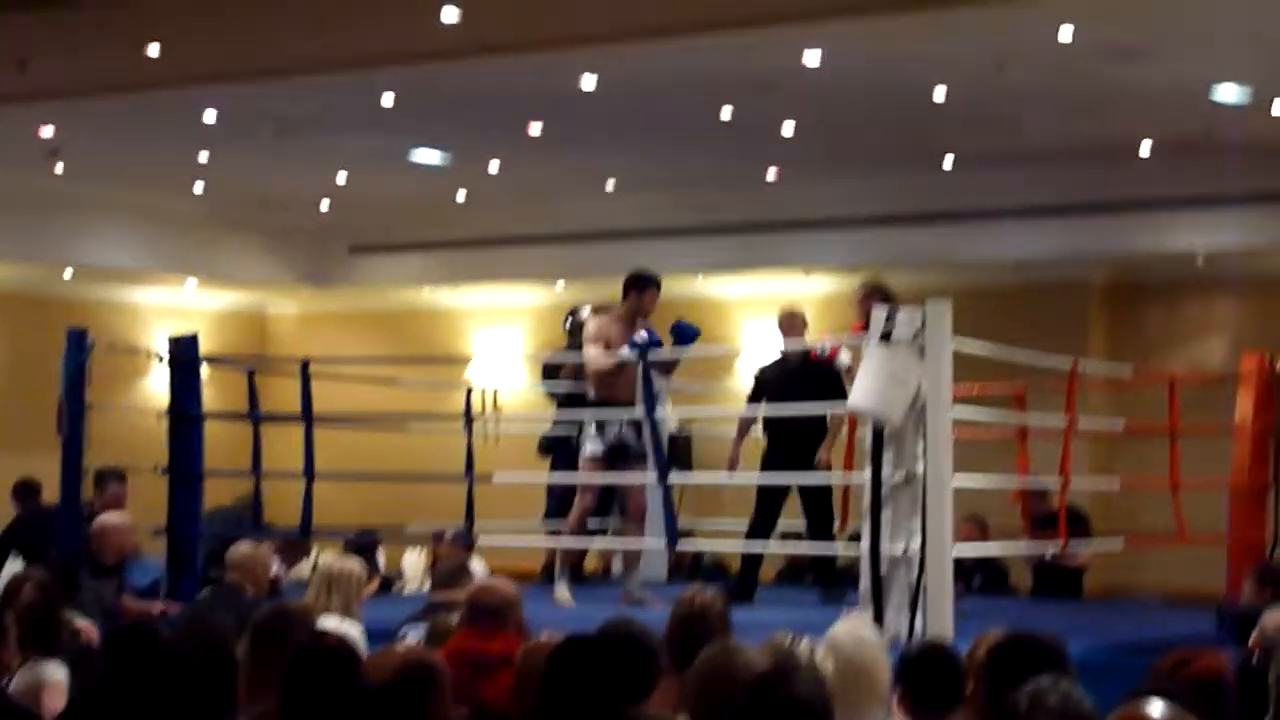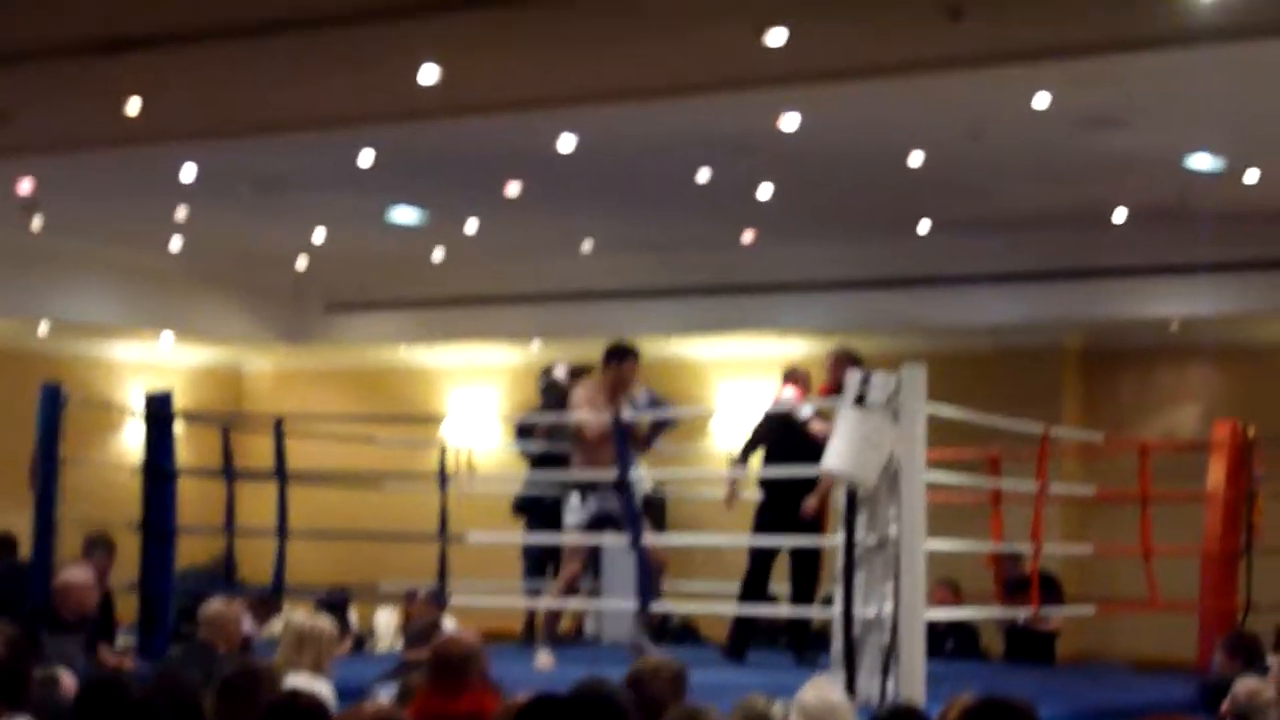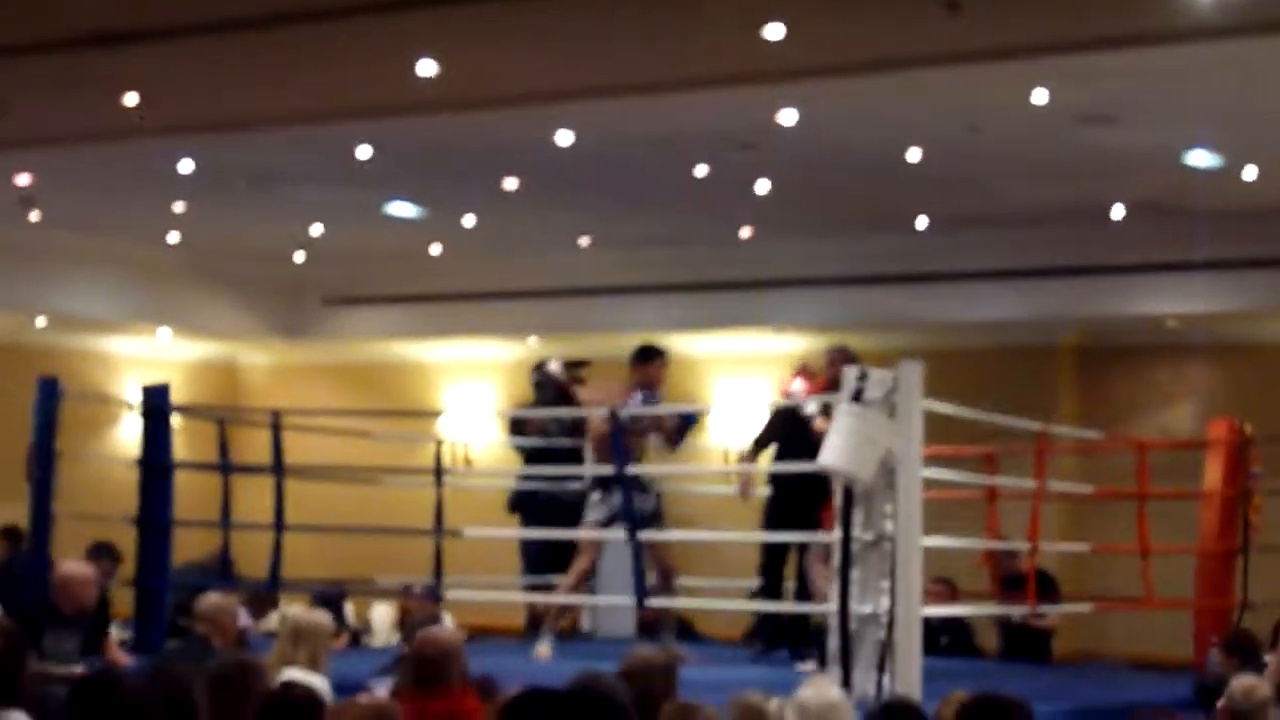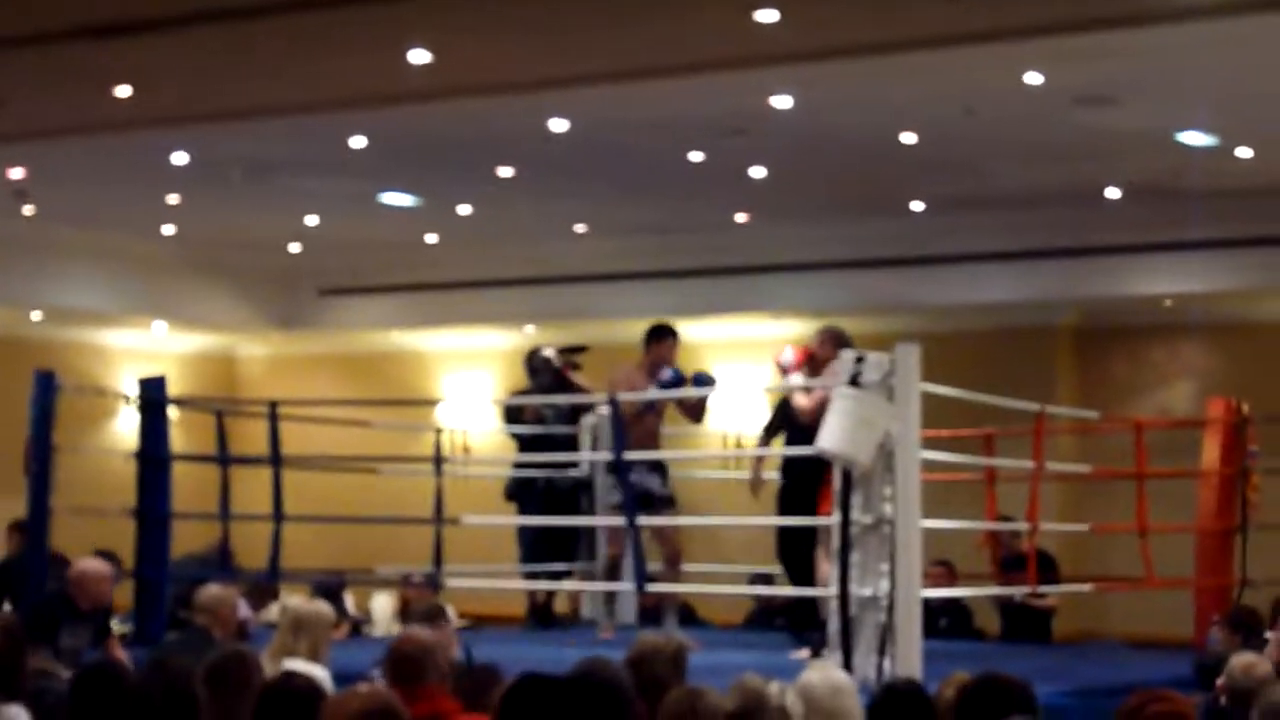
dt=0.2s
person 1, frame 1
left shoulder: (642, 329)
right shoulder: (599, 325)
left elbow: (664, 369)
right elbow: (594, 369)
left wrist: (680, 346)
right wrist: (629, 350)
left hip: (631, 420)
right hip: (602, 420)
left knee: (637, 509)
right knee: (585, 503)
left ankle: (632, 585)
right ankle: (562, 579)
person 1, frame 2
left shoulder: (624, 401)
right shoulder: (584, 395)
left elbow: (639, 446)
right elbow: (592, 432)
left wrist: (655, 426)
right wrist: (622, 413)
left hip: (617, 488)
right hip: (587, 489)
left knee: (653, 562)
right knee: (572, 572)
left ankle: (641, 634)
right ankle: (543, 646)
person 1, frame 3
left shoulder: (652, 403)
right shoulder: (609, 397)
left elbow: (672, 441)
right elbow: (596, 437)
left wrist: (682, 426)
right wrist: (627, 414)
left hip: (637, 486)
right hip: (608, 487)
left knee: (665, 568)
right knee: (584, 565)
left ankle: (669, 642)
right ankle: (546, 635)
person 1, frame 4
left shoulder: (671, 380)
right shoulder: (623, 377)
left elbow: (696, 416)
right elbow: (620, 416)
left wrist: (702, 393)
right wrist: (654, 393)
left hip: (654, 468)
right hip: (625, 467)
left knee: (673, 551)
right knee: (616, 551)
left ankle: (671, 624)
right ankle: (608, 617)
person 2, frame 1
left shoulder: (823, 367)
right shoulder: (769, 372)
left elbow: (839, 410)
right elbow: (751, 410)
left wrist: (828, 447)
right wrist: (736, 447)
left hip: (813, 453)
right hip: (776, 452)
left knee: (820, 519)
right knee: (762, 519)
left ankle: (826, 582)
right ankle: (743, 585)
person 2, frame 2
right shoulder: (772, 420)
right elbow: (745, 452)
left wrist: (814, 497)
right wrist: (734, 479)
left hip: (805, 507)
right hip: (773, 504)
left knee: (805, 576)
right knee: (757, 570)
left ankle: (799, 642)
right ankle: (740, 639)
person 2, frame 3
left shoulder: (829, 414)
right shoulder: (784, 414)
right elbow: (757, 446)
right wrist: (747, 474)
left hip: (813, 502)
right hip: (780, 499)
left knee: (807, 571)
right knee: (770, 566)
left ankle: (798, 637)
right ankle: (770, 631)
person 2, frame 4
left shoulder: (830, 399)
right shoulder: (794, 399)
right elbow: (769, 434)
right wrist: (757, 468)
left hip: (817, 483)
right hip: (792, 483)
left knee: (814, 553)
right knee: (788, 551)
left ankle: (811, 622)
right ankle: (807, 618)
person 3, frame 1
right shoulder: (557, 362)
right elbow: (557, 390)
right wrist: (572, 364)
right hip: (569, 442)
left knee: (598, 505)
right knee: (560, 503)
left ankle: (578, 564)
right ankle: (552, 561)
person 3, frame 2
right shoulder: (531, 421)
right elbow: (531, 450)
right wrist: (547, 422)
right hip: (543, 502)
right knee: (537, 563)
right ankle: (531, 622)
person 3, frame 3
left shoulder: (574, 412)
right shoulder: (525, 415)
right elbow: (526, 445)
left wrist: (572, 392)
right wrist: (541, 413)
left hip: (570, 496)
right hip: (537, 496)
left knee: (564, 559)
right knee: (536, 559)
right ankle: (533, 618)
person 3, frame 4
left shoulder: (569, 396)
right shoulder: (519, 400)
left elbow: (593, 402)
right elbow: (522, 430)
left wrist: (569, 374)
right wrist: (538, 395)
left hip: (566, 482)
right hip: (534, 483)
left knee: (565, 546)
right knee: (533, 546)
left ankle: (548, 604)
right ankle: (534, 605)
